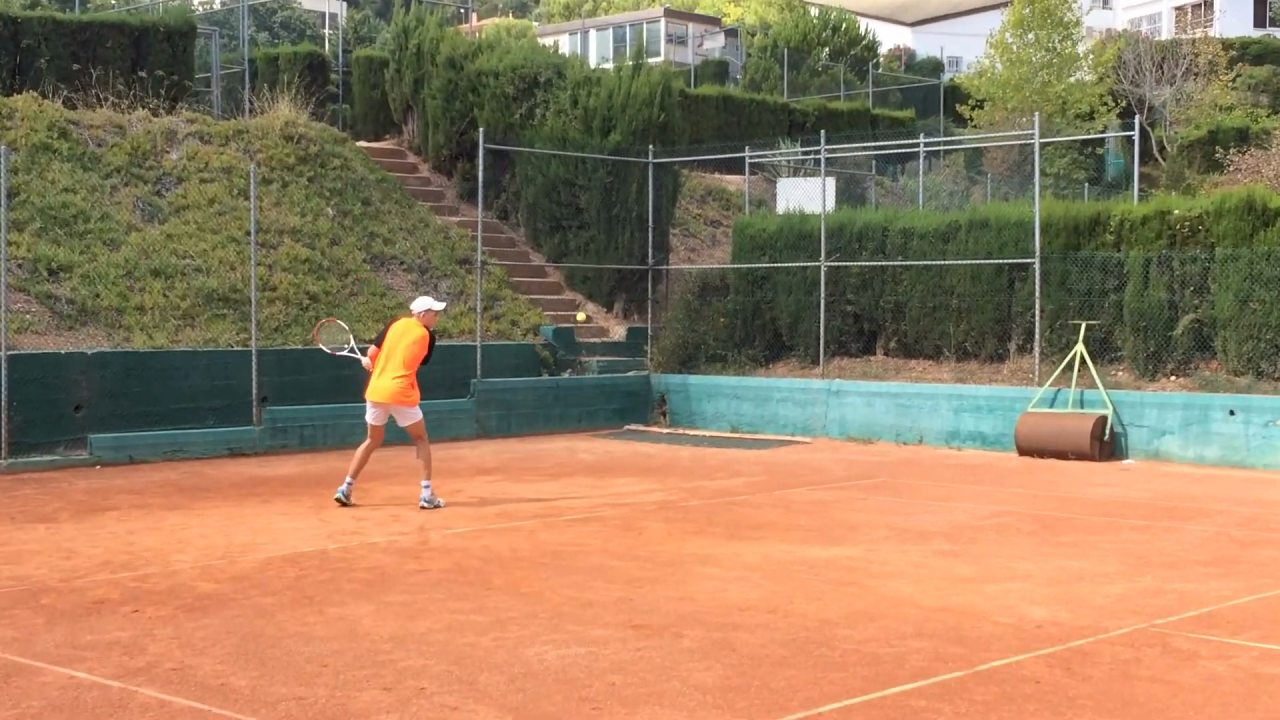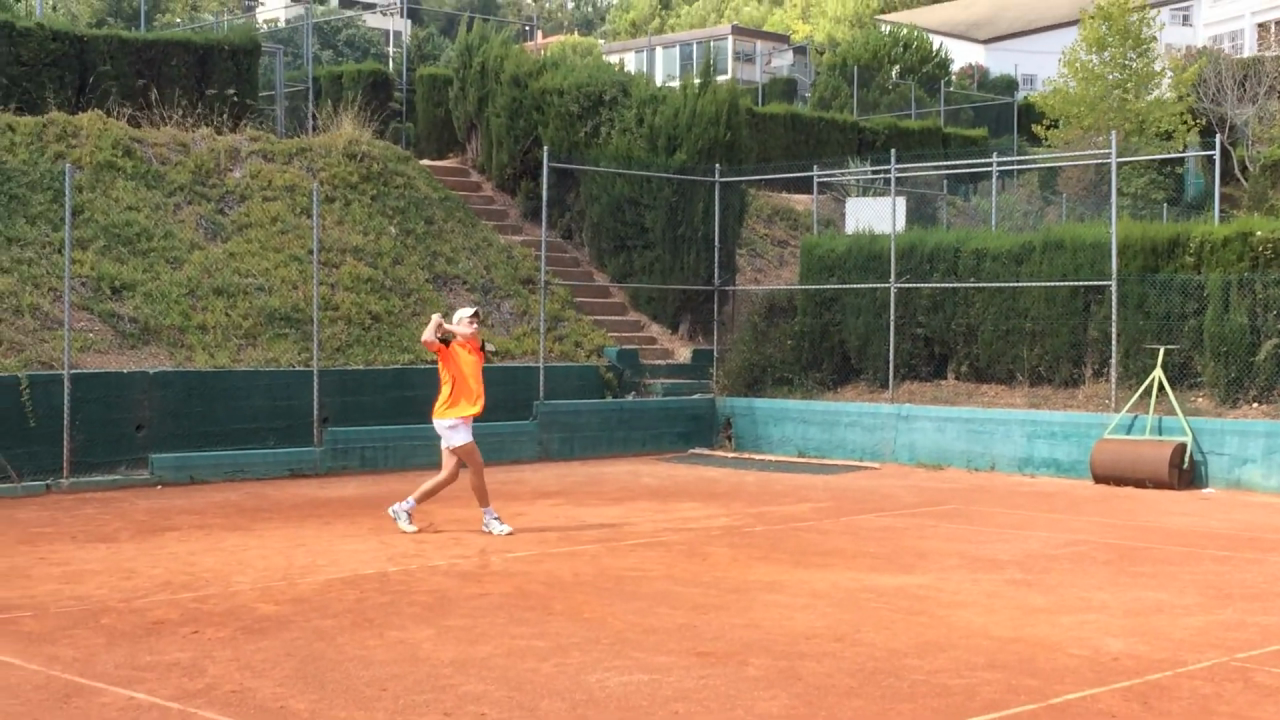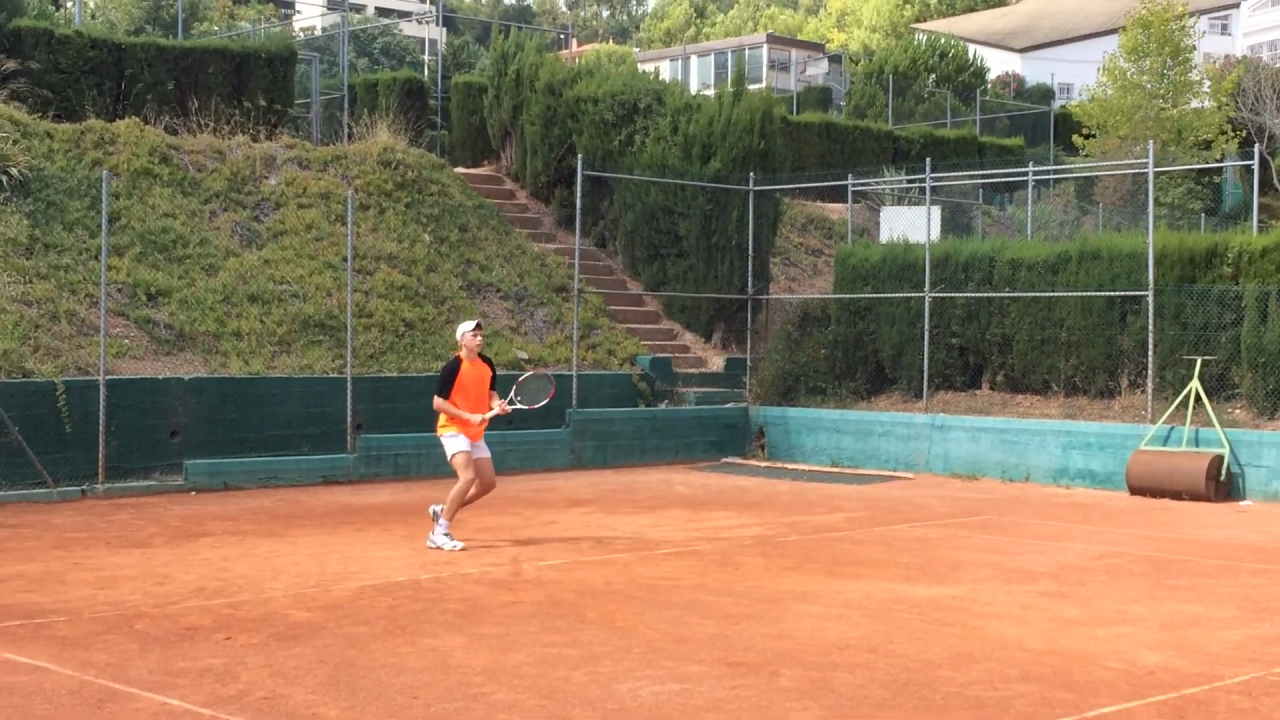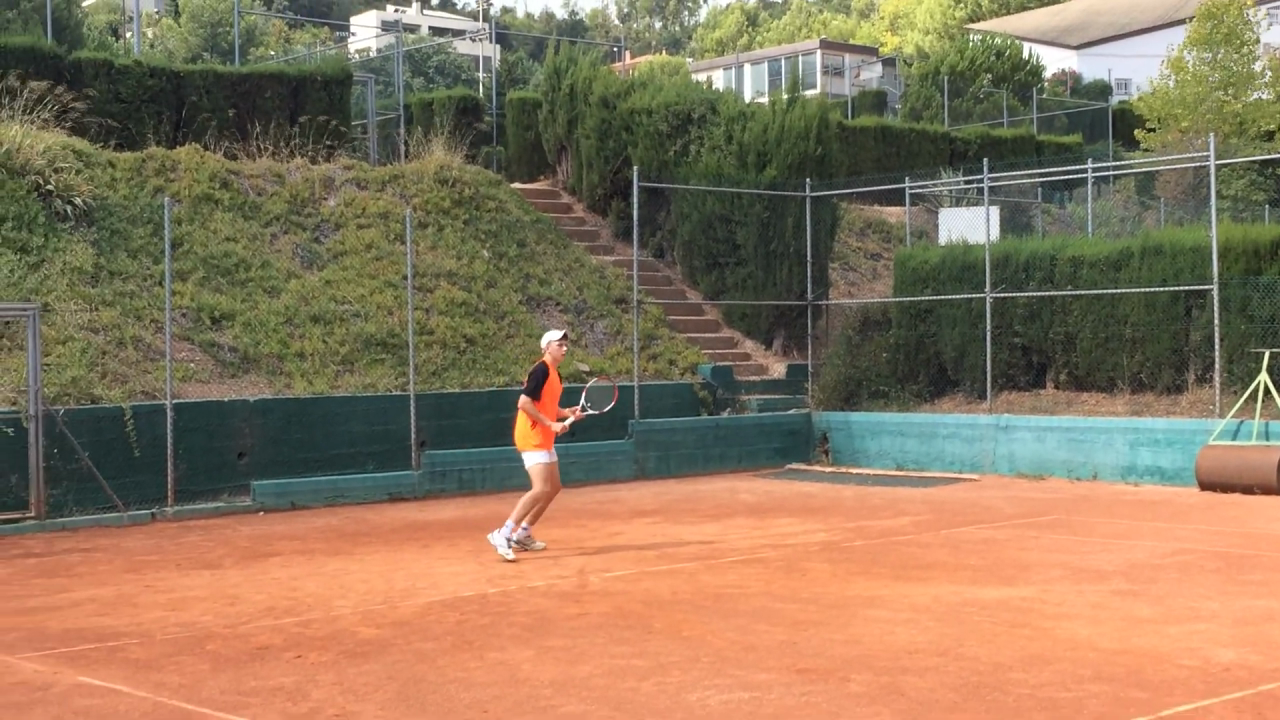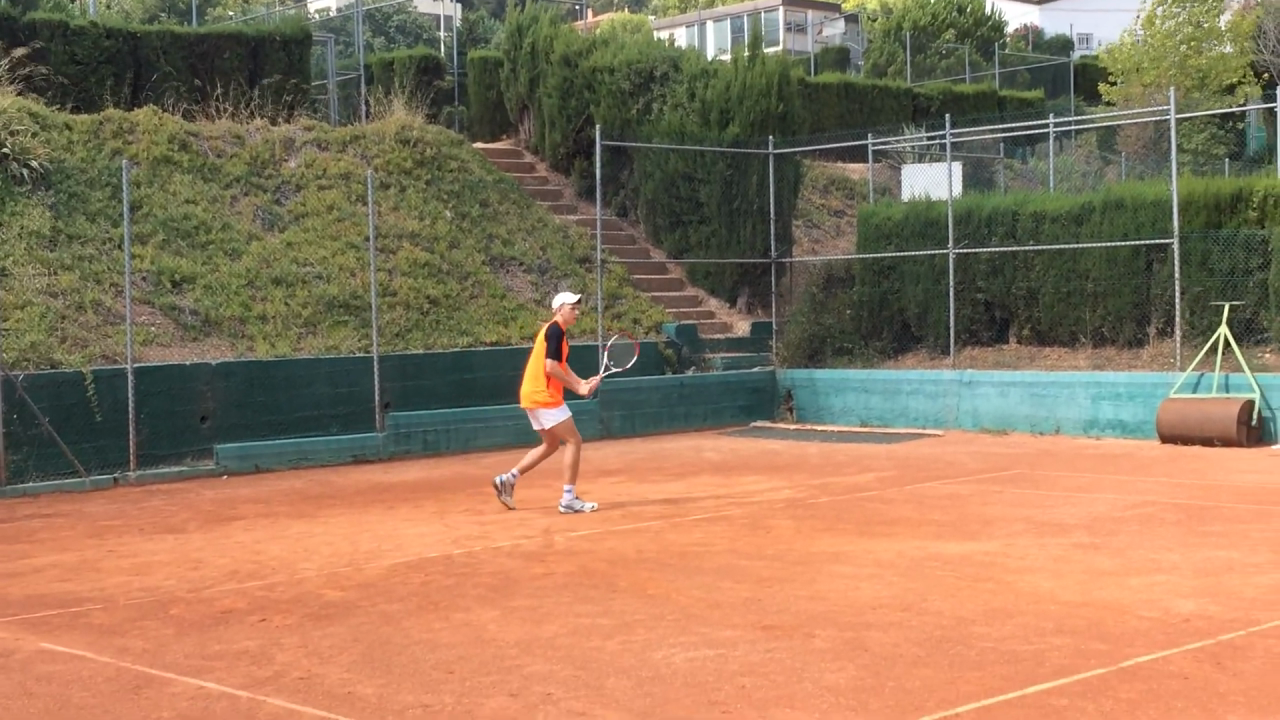
dt=0.5s
person 1, frame 1
left shoulder: (395, 325)
right shoulder: (428, 337)
left elbow: (372, 352)
left wrist: (368, 362)
left hip: (376, 392)
right hip: (401, 394)
left knee: (372, 442)
right knee: (421, 440)
left ankle: (345, 489)
right ankle: (427, 494)
person 1, frame 2
left shoulder: (477, 345)
right shoulder: (446, 346)
left elbow: (473, 335)
right elbow: (426, 339)
left wrist: (447, 325)
right wrist: (435, 321)
left hip: (460, 417)
right hip: (449, 416)
left knee: (448, 474)
right knee: (476, 465)
left ankle: (403, 508)
right ankle: (490, 518)
person 1, frame 3
left shoulder: (488, 364)
right shoulder: (453, 367)
left elbow: (490, 394)
right elbow: (438, 403)
left wrist: (497, 405)
right wrist: (469, 417)
left hip: (475, 433)
right hip: (453, 429)
left knee: (488, 483)
right knee: (468, 477)
left ankle: (443, 510)
right ankle: (439, 533)
person 1, frame 4
left shoulder: (554, 373)
right shoulder: (541, 370)
right elbow: (524, 403)
left wrist: (567, 413)
right wrist: (550, 424)
left hip: (544, 440)
right hip: (531, 438)
left knee: (553, 486)
right knee: (540, 489)
left ankle: (522, 534)
right ankle: (502, 534)
person 1, frame 5
left shoulder: (555, 331)
right shoulder: (556, 331)
left elbow: (562, 367)
right elbow: (552, 368)
left wrist: (582, 383)
right wrist: (579, 387)
left hip: (532, 395)
right hip: (544, 397)
left knee: (550, 445)
right knee: (574, 441)
left ankle: (507, 479)
right ankle: (569, 498)
